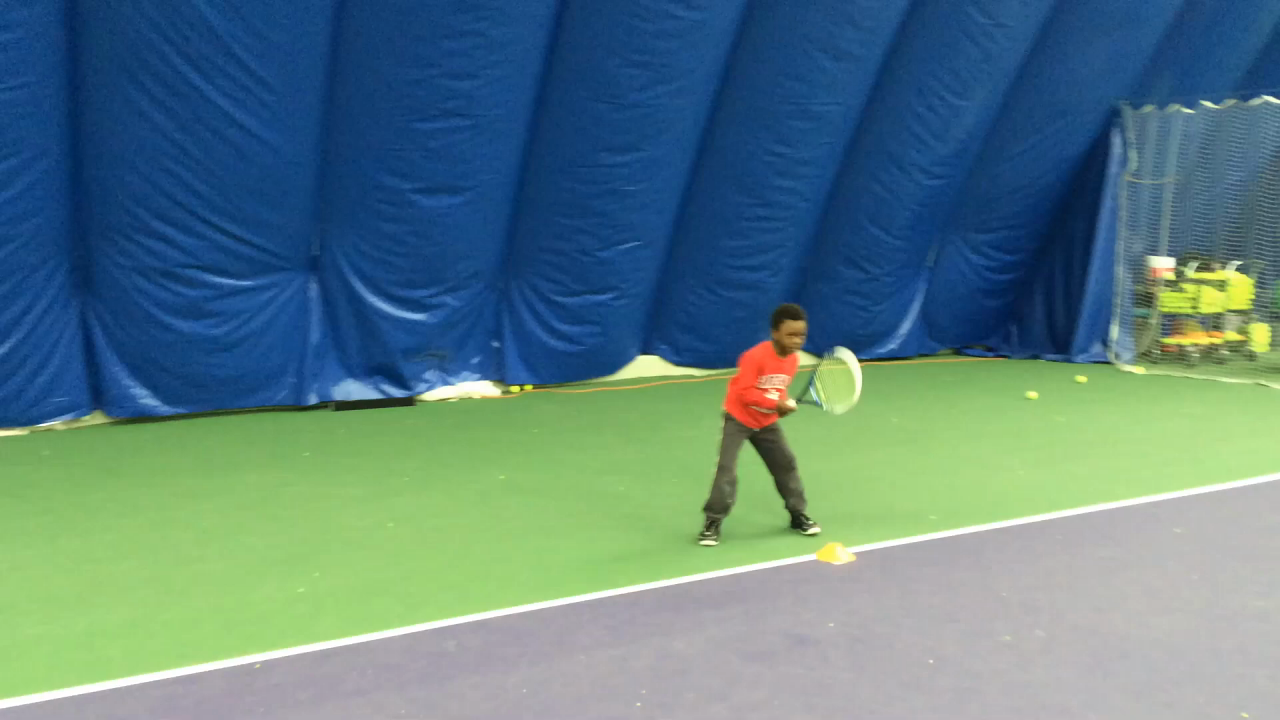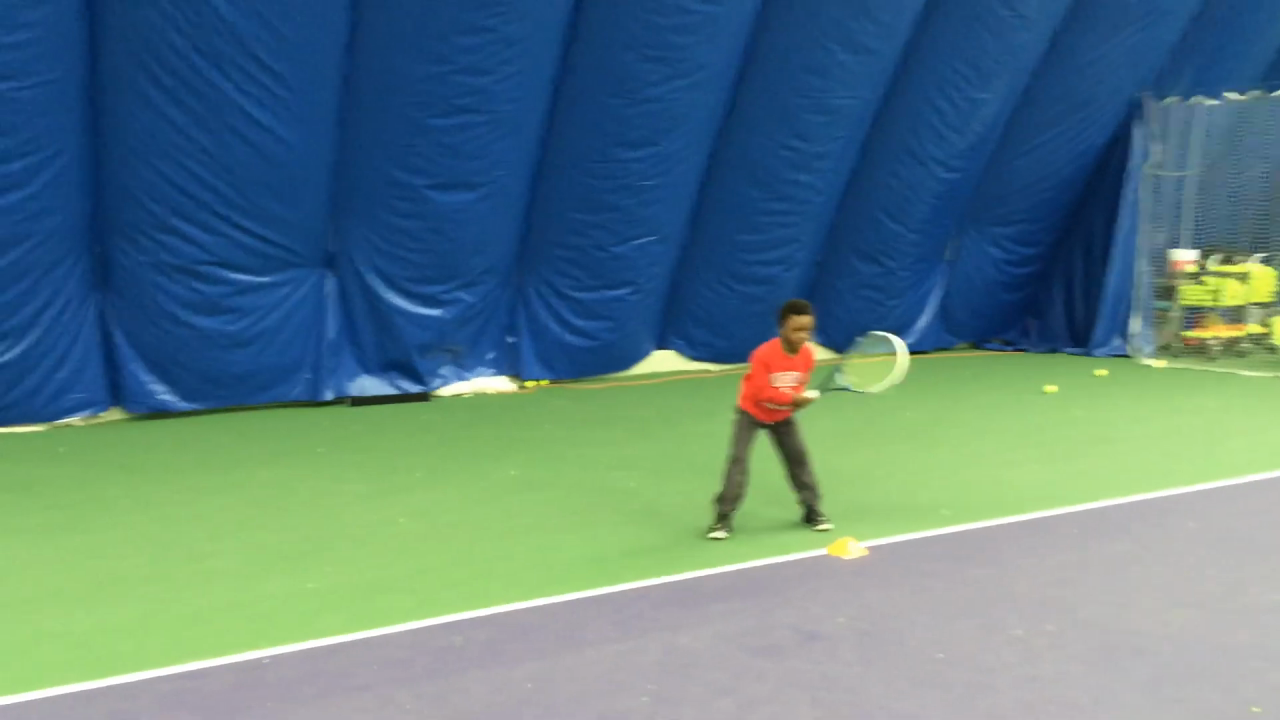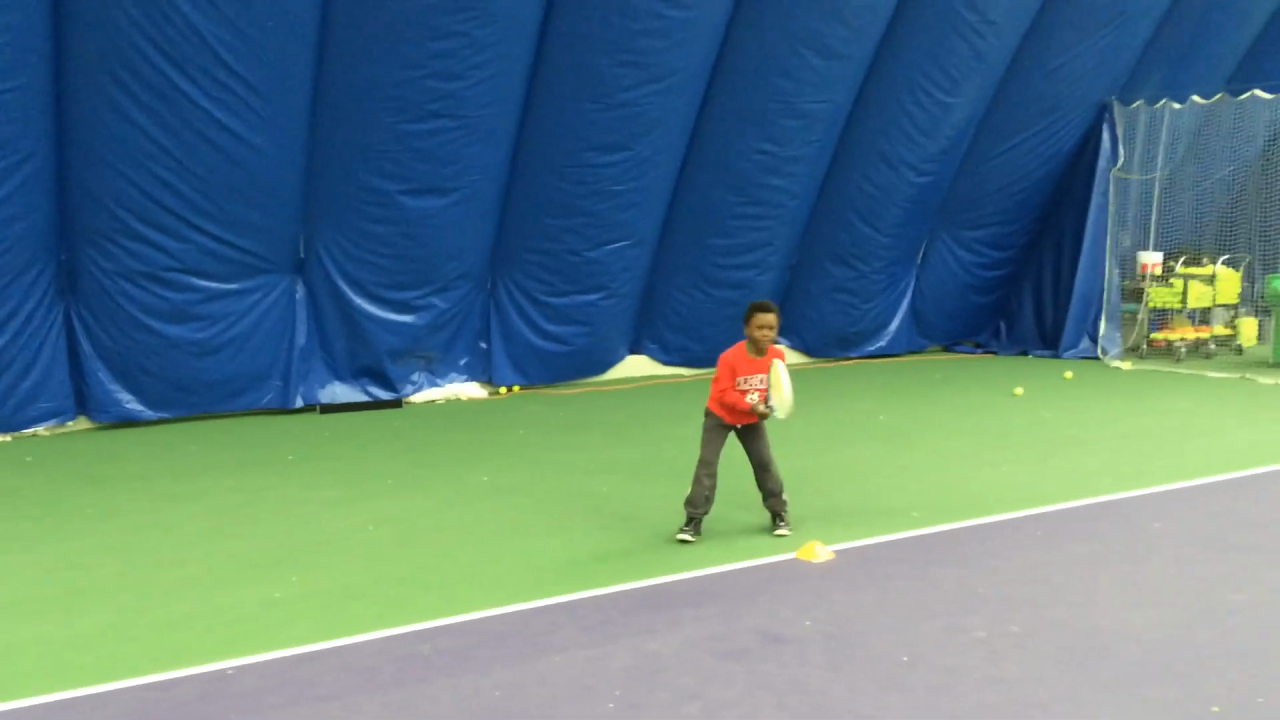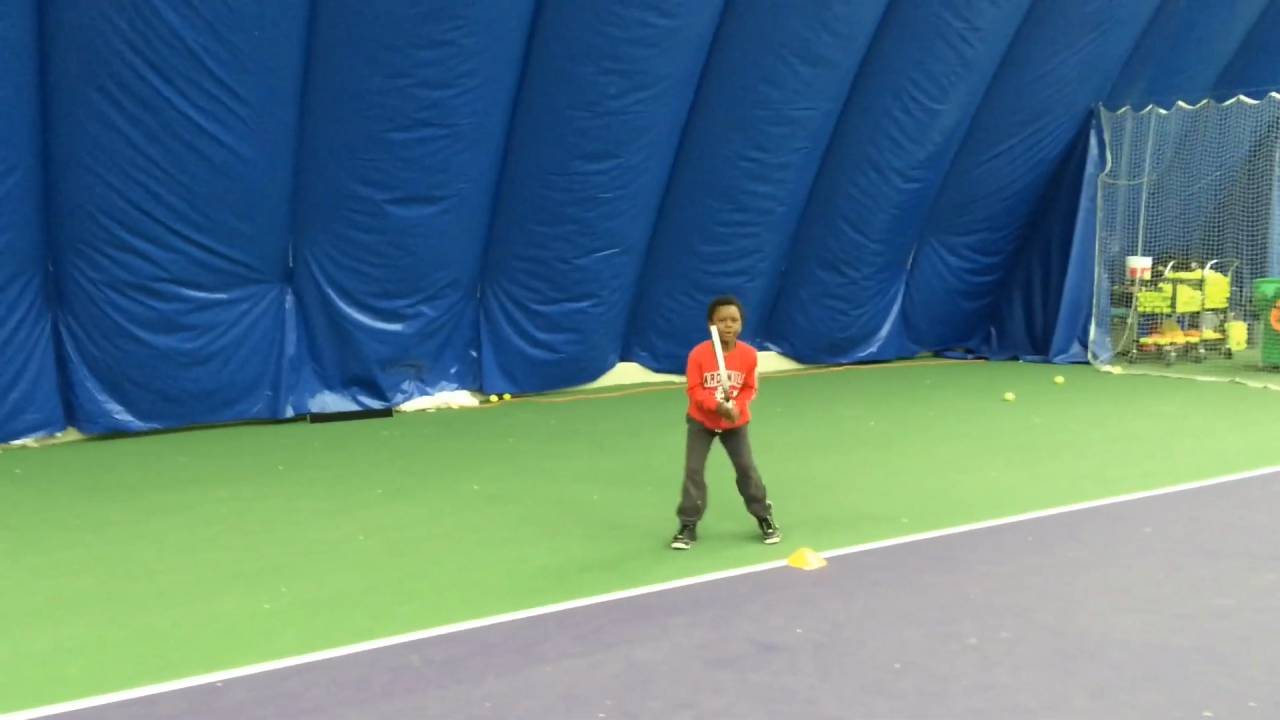
dt=0.3s
person 1, frame 1
left shoulder: (792, 359)
right shoulder: (755, 357)
right elbow: (745, 392)
left wrist: (786, 403)
right wrist: (776, 403)
left hip: (767, 421)
right hip: (739, 419)
left knee: (786, 463)
right knee: (726, 468)
left ankle: (798, 514)
right ankle: (713, 522)
person 1, frame 2
left shoulder: (806, 355)
right shoulder: (763, 354)
left elbow: (799, 384)
right elbow: (759, 390)
left wrist: (802, 398)
right wrist: (791, 398)
left hip: (782, 415)
right hip: (751, 412)
left knee: (798, 457)
right knee: (738, 460)
left ankle: (812, 508)
right ankle: (724, 514)
person 1, frame 3
left shoulder: (777, 356)
right shoulder: (730, 357)
left elbow: (772, 388)
right elbow: (724, 393)
left wrist: (764, 407)
right wrist: (748, 407)
left hip: (753, 418)
right hip: (720, 415)
left knee: (765, 463)
right knee: (707, 464)
left ankle: (778, 513)
right ankle: (694, 519)
person 1, frame 4
left shoulder: (748, 354)
right shoulder: (698, 354)
left elbow: (750, 388)
right elbow: (694, 391)
left wrist: (736, 407)
right wrist: (718, 405)
left hip: (735, 421)
right hip: (701, 420)
left knee: (747, 469)
right knee: (693, 471)
left ankle: (765, 518)
right ankle: (688, 526)
